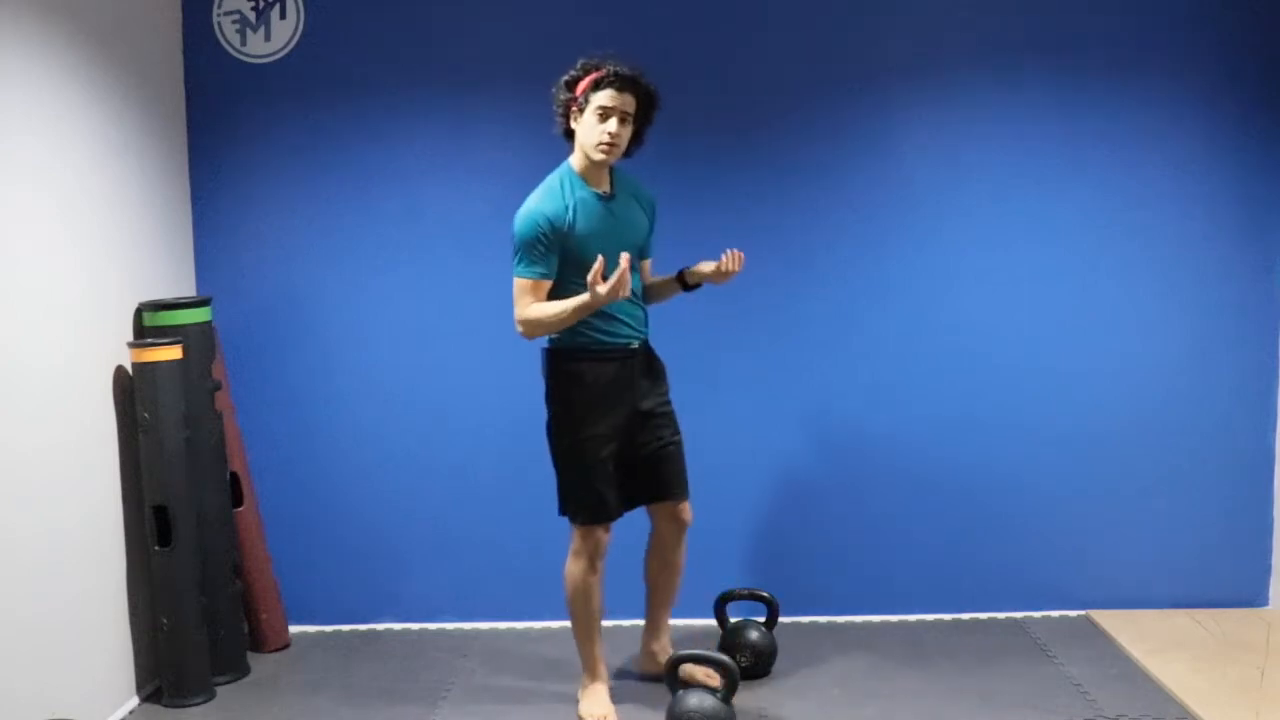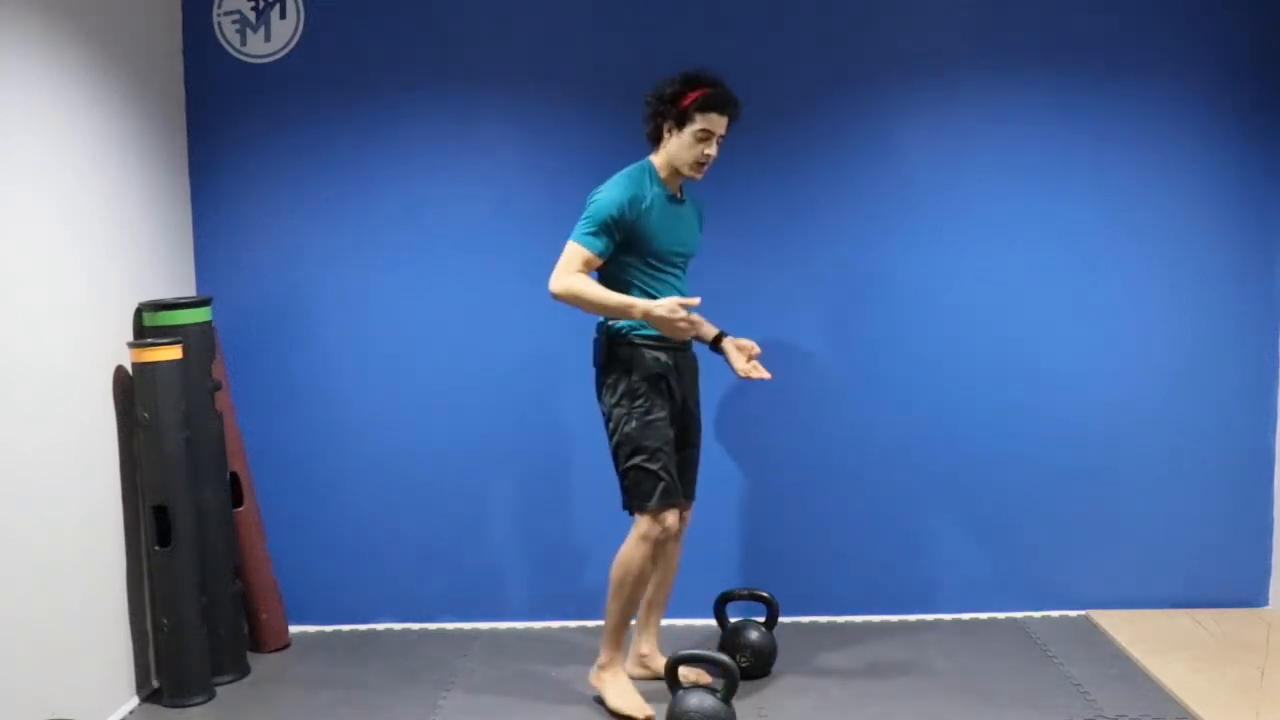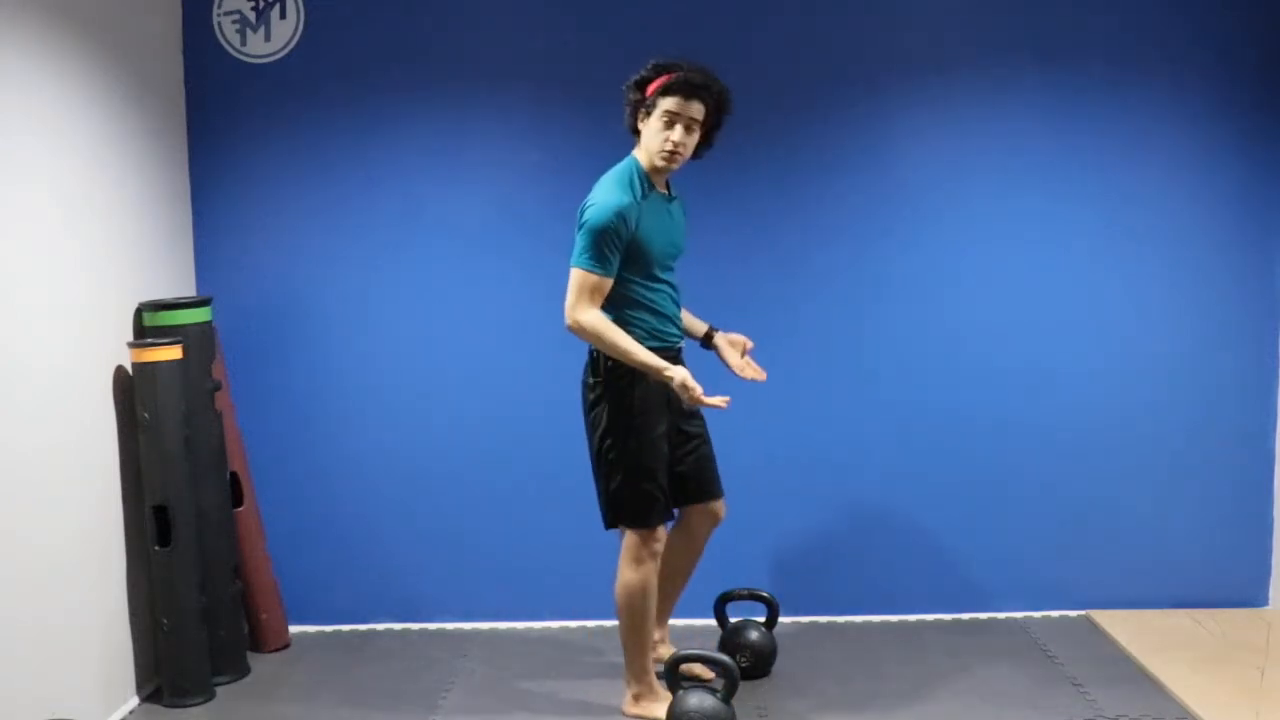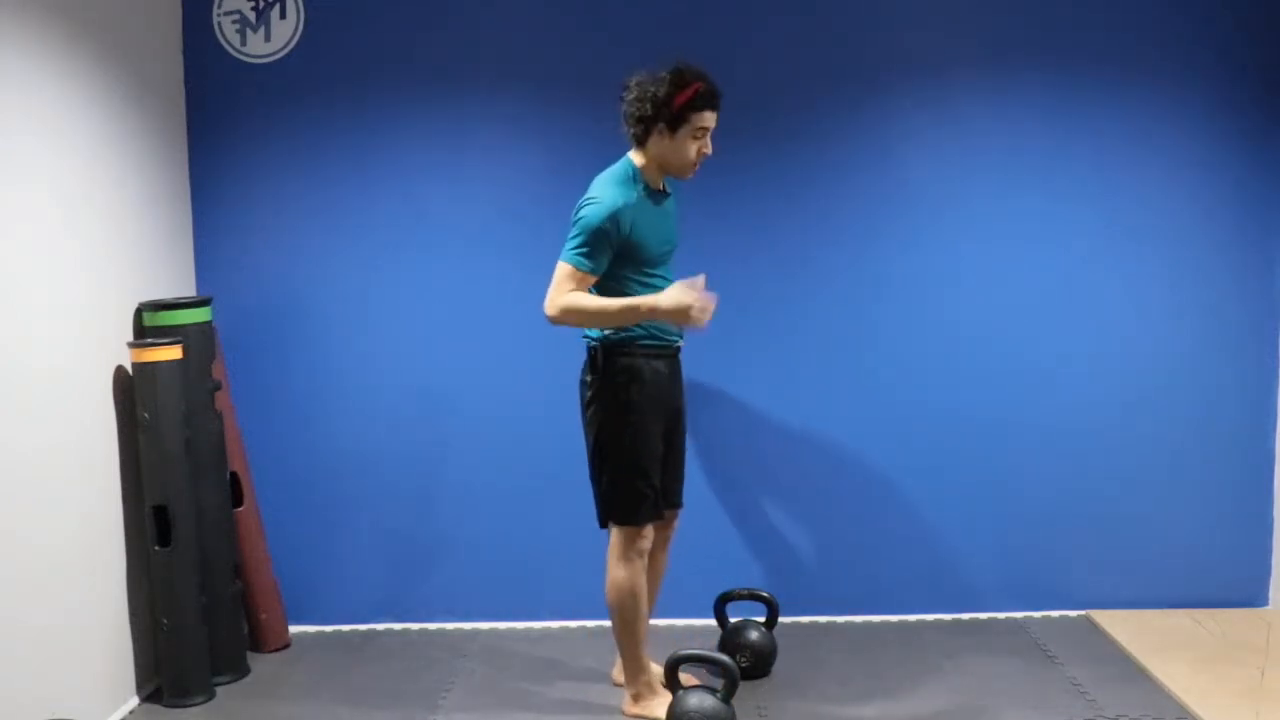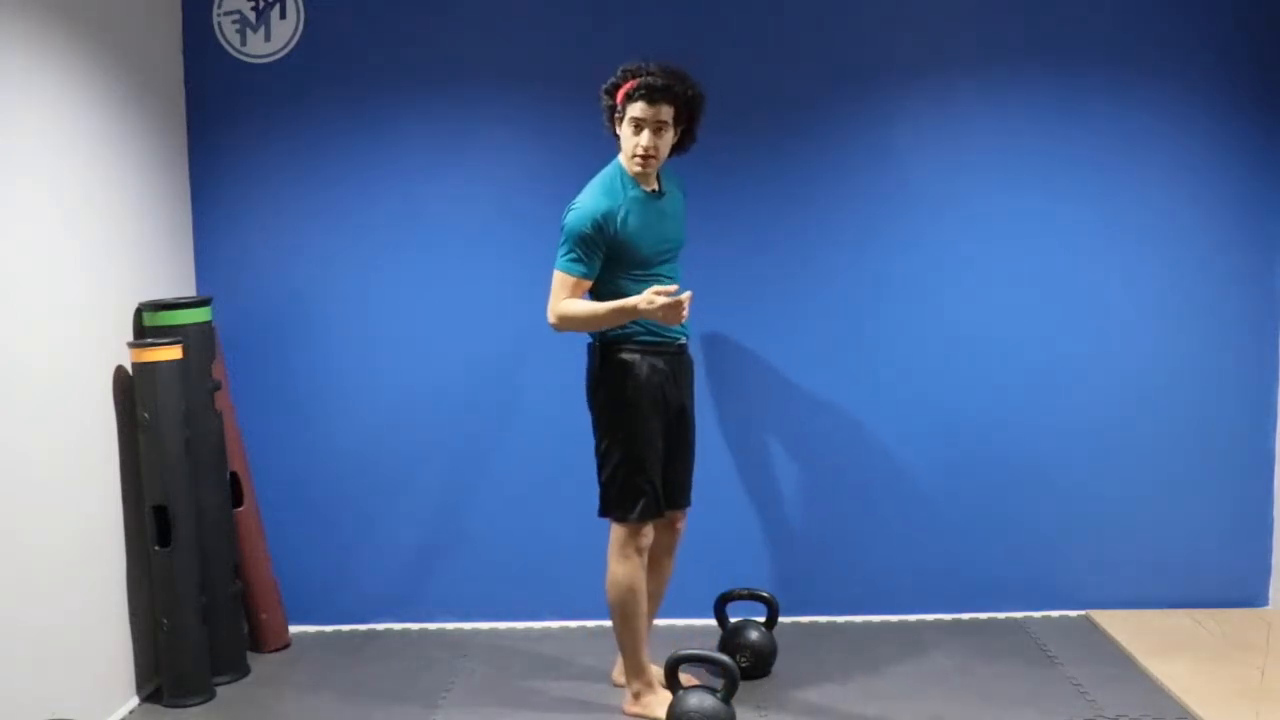
dt=1s
person 1, frame 1
left shoulder: (640, 198)
right shoulder: (543, 211)
right elbow: (526, 320)
left wrist: (695, 276)
right wrist: (593, 299)
left hip: (643, 371)
right hip: (582, 379)
left knee: (675, 516)
right knee: (592, 538)
left ankle: (656, 647)
person 1, frame 2
left shoulder: (690, 208)
right shoulder: (620, 196)
right elbow: (563, 282)
left wrist: (718, 340)
right wrist: (647, 311)
left hip: (676, 364)
right hip: (632, 365)
left knee: (677, 516)
right knee: (656, 518)
left ankle: (646, 650)
right ankle: (607, 663)
person 1, frame 3
left shoulder: (669, 196)
right shoulder: (612, 203)
right elbow: (580, 313)
left wrist: (709, 336)
right wrist: (664, 370)
left hip: (666, 374)
right hip: (627, 381)
left knee: (706, 509)
right knee: (645, 535)
left ankle: (654, 636)
person 1, frame 4
left shoulder: (661, 191)
right shoulder: (610, 203)
right elbow: (558, 304)
right wrist: (657, 307)
left hip: (661, 369)
right hip: (623, 373)
left knee: (662, 524)
right knee: (630, 535)
left ankle: (634, 661)
person 1, frame 5
left shoulder: (671, 191)
right shoulder: (595, 208)
right elbow: (560, 312)
right wrist: (637, 308)
left hip: (674, 364)
right hip: (626, 371)
left knee: (670, 524)
right knee: (632, 531)
left ankle: (634, 659)
